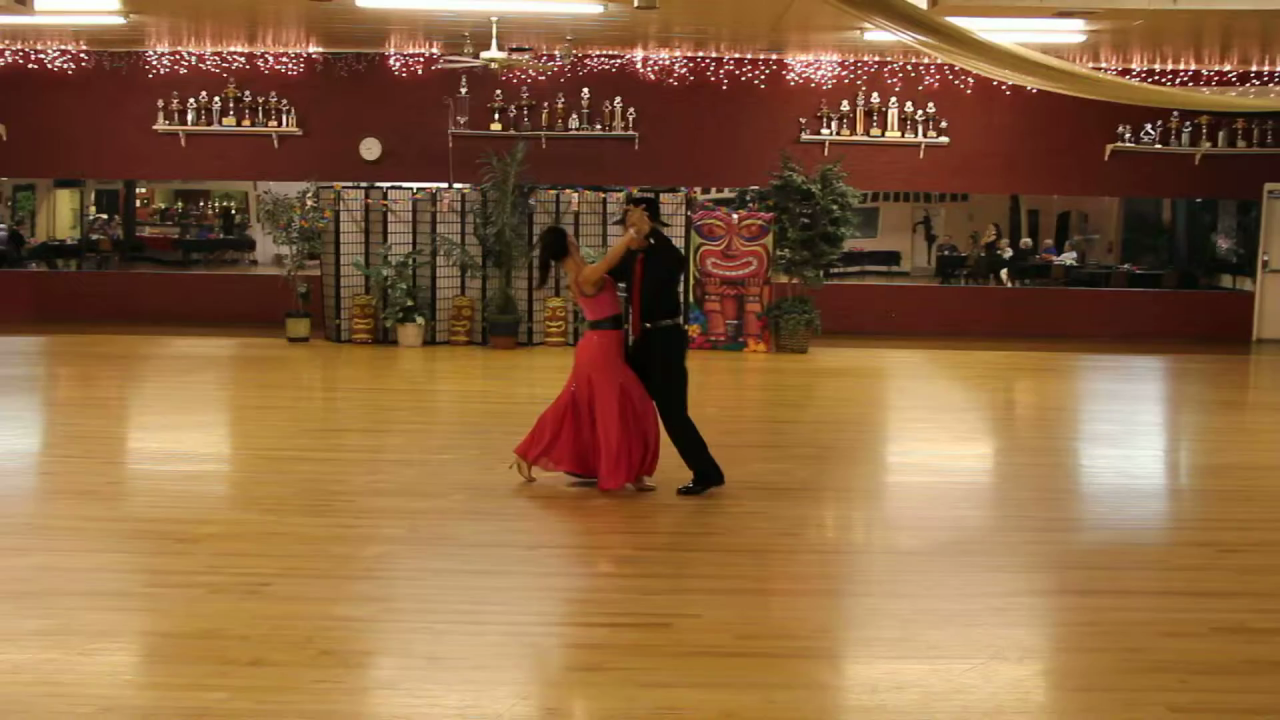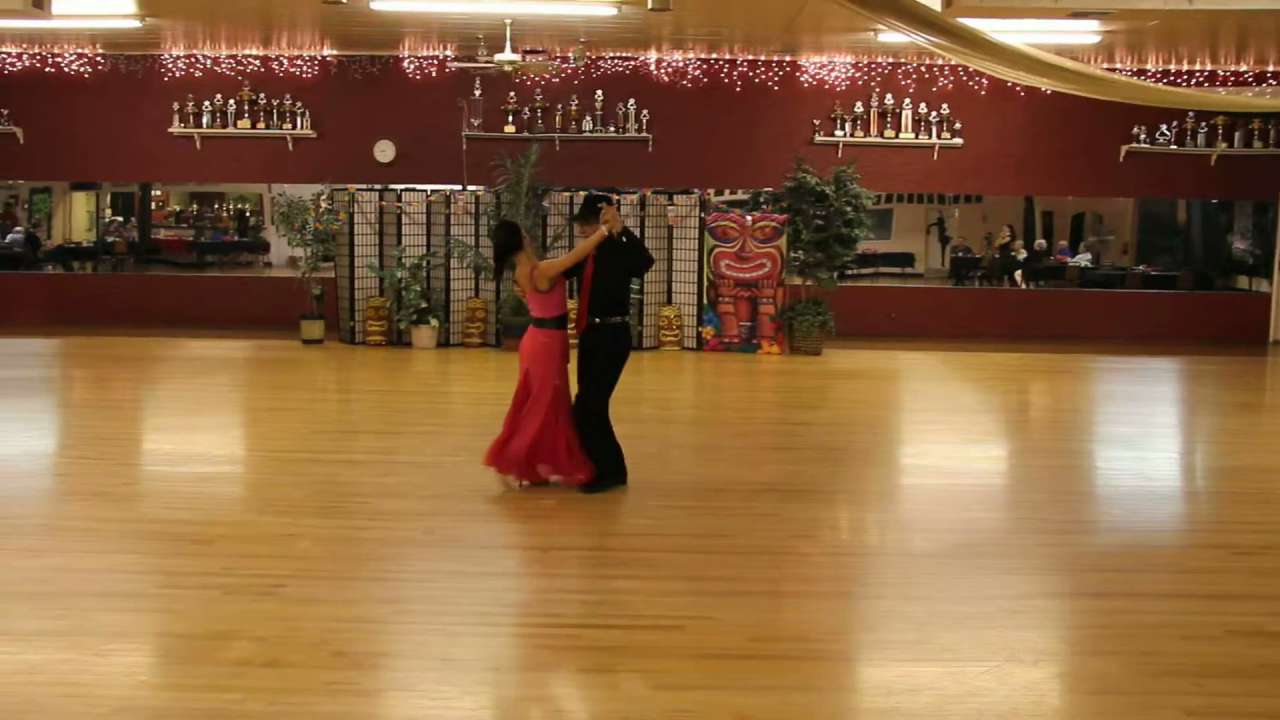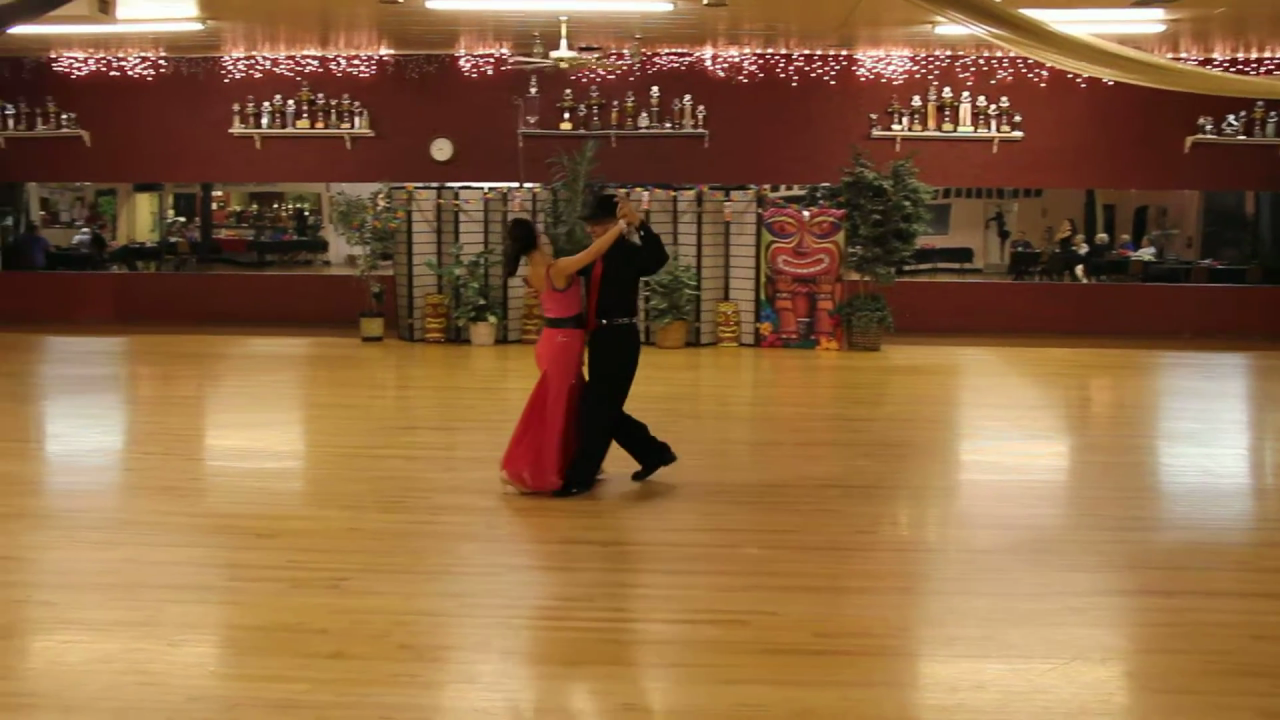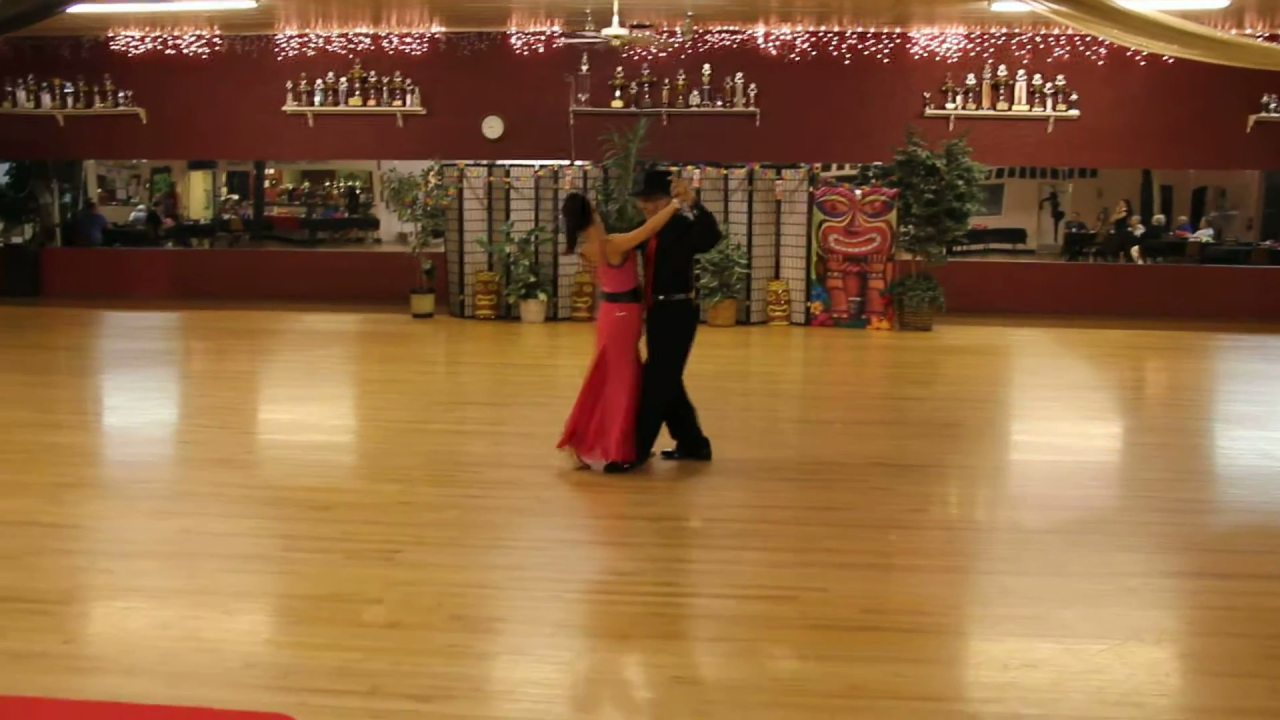
dt=0.5s
person 1, frame 1
left shoulder: (663, 254)
right shoulder: (633, 257)
left elbow: (678, 262)
right elbow: (610, 274)
left wrist: (649, 230)
left hip: (666, 338)
right hip: (644, 338)
left knee: (672, 412)
left ankle: (706, 473)
person 1, frame 2
left shoulder: (618, 252)
right shoulder: (583, 254)
left elbow: (644, 262)
left wrist: (620, 230)
left hip: (612, 335)
right hip: (590, 334)
left knee: (588, 405)
right knee: (591, 406)
left ankle: (608, 470)
right ankle: (610, 470)
person 1, frame 3
left shoulder: (630, 253)
left elbow: (658, 258)
left wrist: (638, 224)
left hip: (621, 337)
right hip: (601, 336)
left knee: (597, 407)
right knee: (605, 408)
left ankle: (581, 477)
right ankle: (654, 452)
person 1, frame 4
left shoulder: (683, 228)
left elbow: (711, 237)
left wrist: (693, 204)
left hip: (677, 312)
right hip: (658, 312)
left knee: (656, 382)
right knee: (665, 381)
left ankle: (635, 451)
right ankle: (693, 443)
person 2, frame 1
left shoulder: (576, 276)
right shoulder: (587, 274)
left elbow: (606, 267)
right elbow: (611, 258)
left wrist: (632, 242)
right wrist: (634, 232)
left hip: (593, 345)
right hip: (603, 346)
left knee: (574, 406)
right knee: (627, 408)
left ankle: (527, 455)
right ankle: (629, 474)
person 2, frame 2
left shoulder: (521, 272)
right shoulder: (541, 270)
left elbow: (566, 264)
right elbow: (579, 253)
right wrist: (605, 230)
left hip: (538, 340)
right hip: (547, 343)
left knee: (536, 408)
right knee: (545, 408)
left ankle: (529, 468)
right ankle: (505, 463)
person 2, frame 3
left shoulder: (532, 274)
right shoulder: (558, 269)
right elbow: (595, 250)
right wrist: (621, 225)
left hip: (553, 340)
right hip: (564, 343)
left knee: (569, 406)
right knee: (552, 410)
right ankle: (516, 470)
person 2, frame 4
left shoulder: (587, 248)
right shoulder: (613, 244)
right elbow: (650, 228)
right wrist: (676, 202)
left hip: (611, 314)
right hip: (622, 316)
left knee: (611, 381)
right knee: (618, 383)
right ankle: (607, 448)
